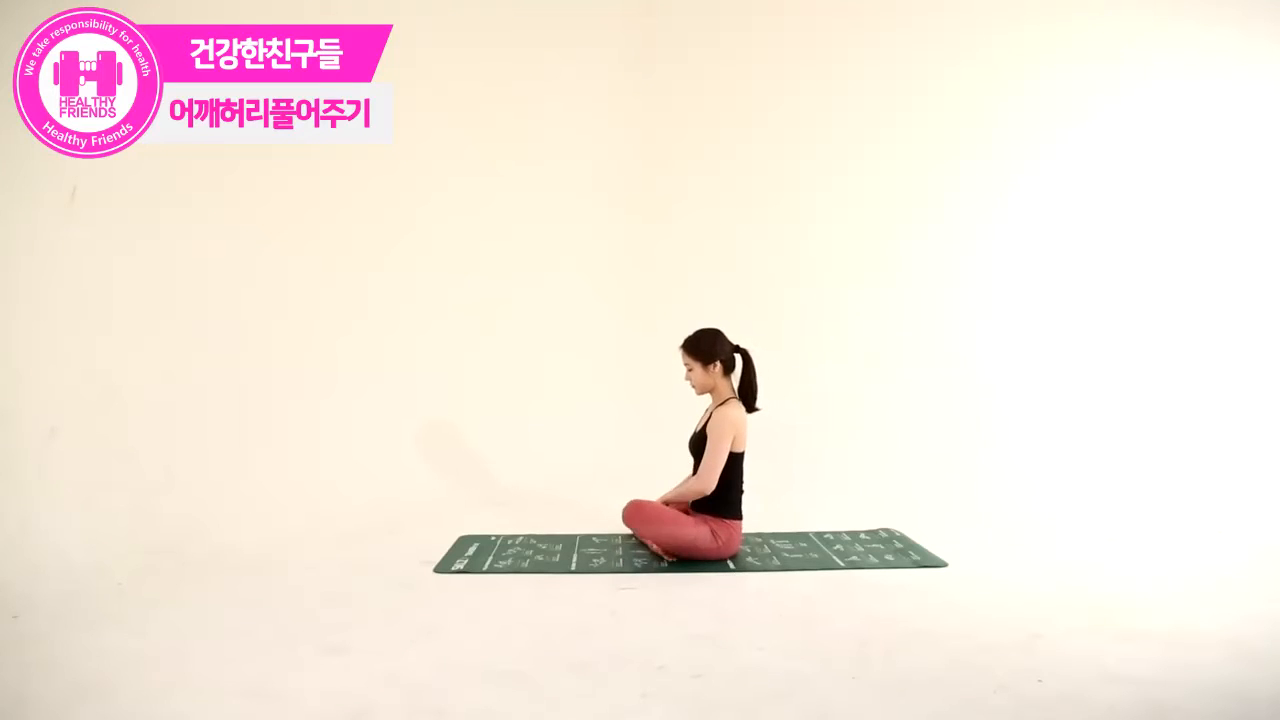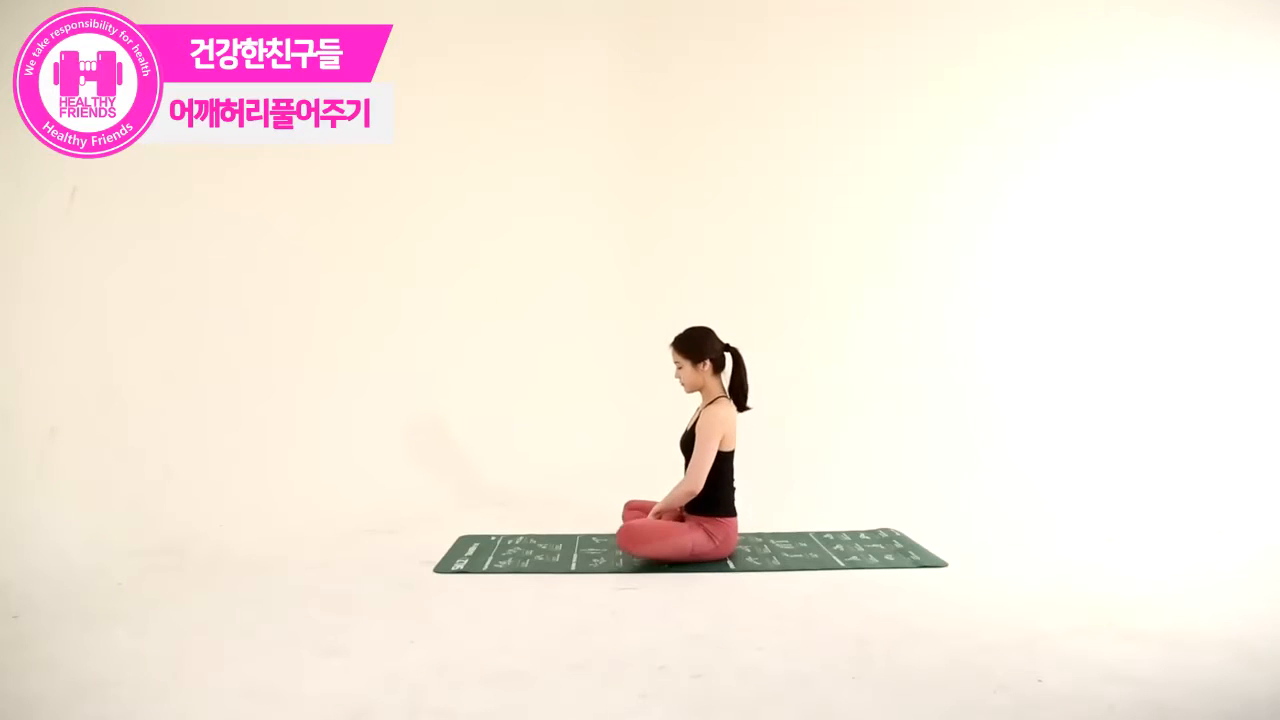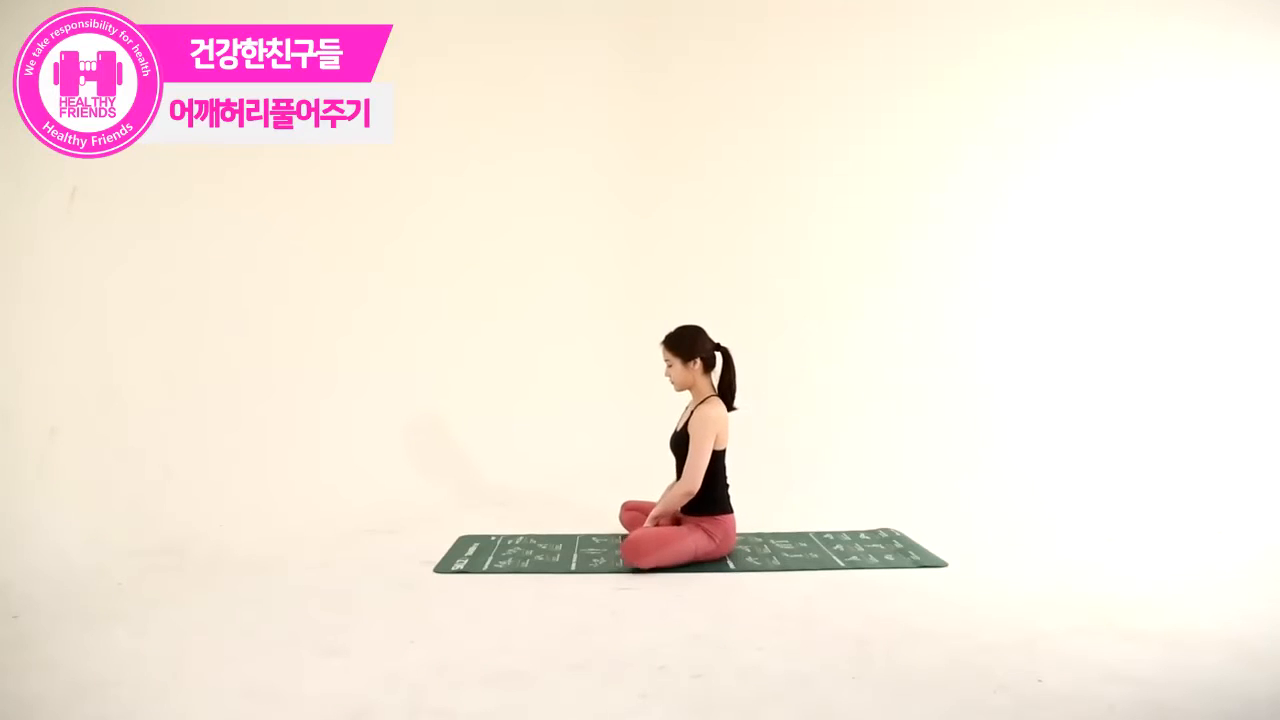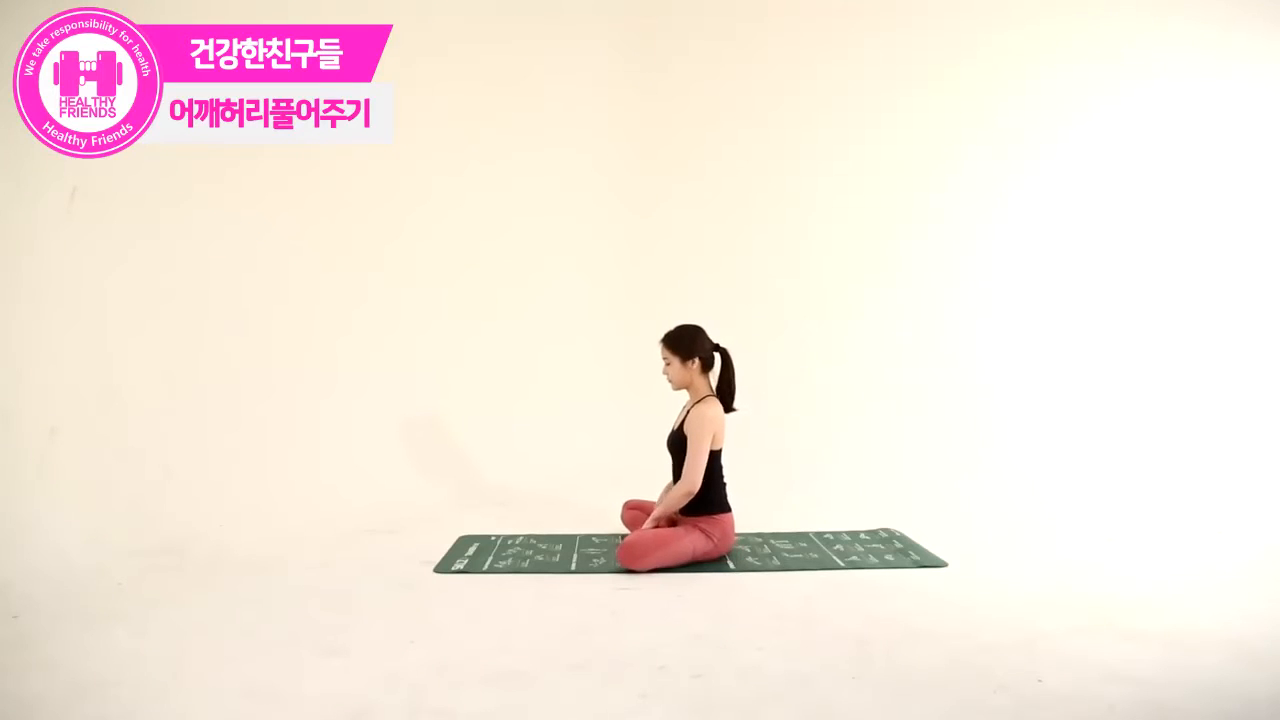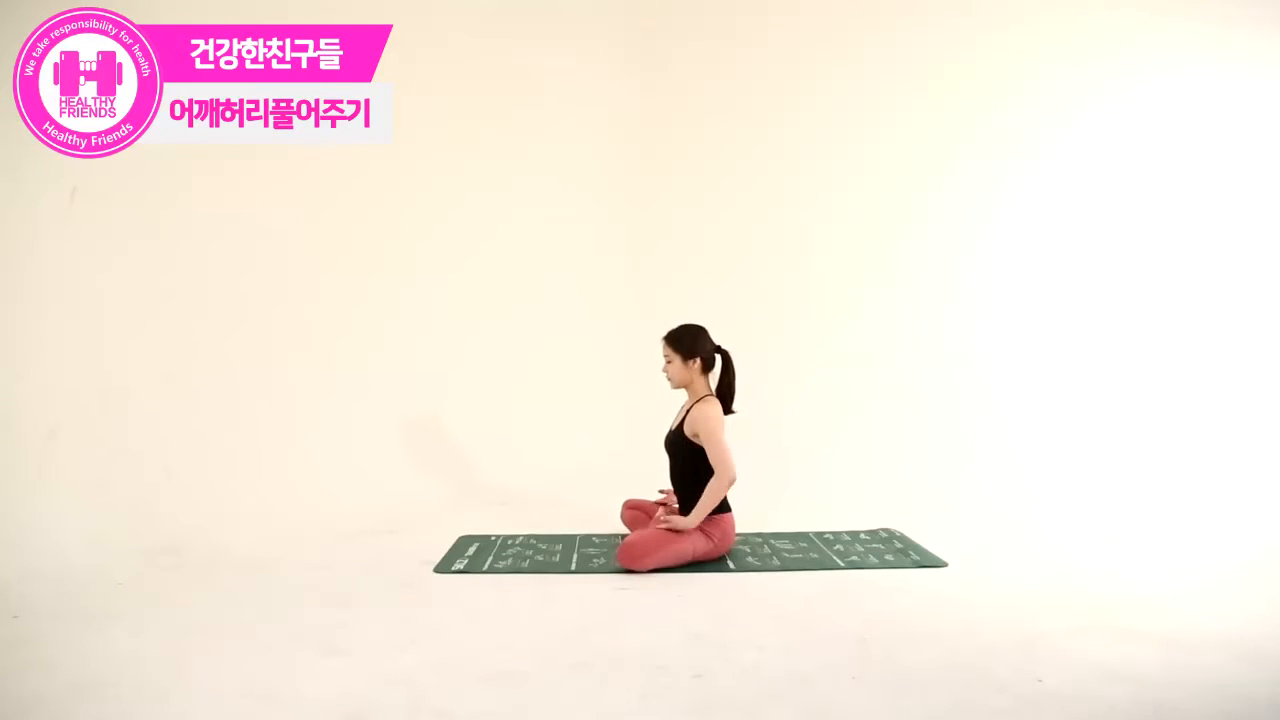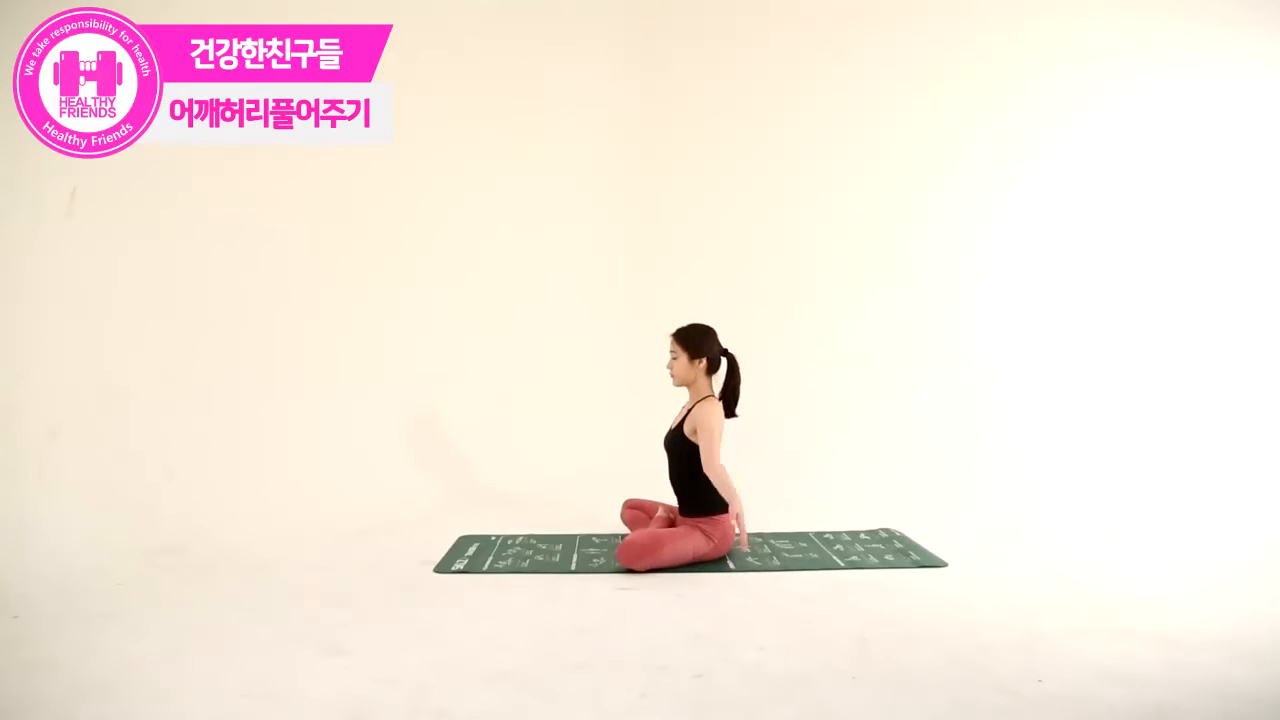
dt=0.3s
person 1, frame 1
left shoulder: (727, 414)
right shoulder: (717, 409)
left elbow: (705, 484)
left wrist: (665, 498)
right wrist: (672, 497)
left hip: (718, 532)
right hip: (703, 521)
left knee: (635, 512)
right knee: (639, 511)
person 1, frame 2
left shoulder: (716, 414)
right shoulder: (710, 408)
left elbow: (693, 485)
left wrist: (659, 508)
right wrist: (665, 508)
left hip: (714, 530)
right hip: (697, 518)
left knee: (629, 537)
right knee: (632, 509)
person 1, frame 3
left shoulder: (709, 413)
right shoulder: (697, 407)
left elbow: (690, 485)
left wrist: (656, 513)
right wrist: (661, 509)
left hip: (712, 529)
right hip: (693, 517)
left knee: (633, 550)
right knee: (629, 510)
person 1, frame 4
left shoulder: (705, 412)
right shoulder: (694, 406)
left elbow: (690, 485)
left wrist: (656, 513)
right wrist: (663, 507)
left hip: (710, 527)
right hip: (692, 517)
left knee: (630, 553)
right knee: (631, 508)
person 1, frame 5
left shoulder: (705, 411)
right shoulder: (693, 406)
left elbow: (726, 474)
left wrist: (691, 520)
right wrist: (679, 496)
left hip: (710, 528)
right hip: (693, 516)
left knee: (629, 553)
right knee: (631, 508)
person 1, frame 6
left shoulder: (708, 410)
right shoulder: (694, 406)
left elbow: (712, 464)
left wrist: (734, 503)
left hip: (710, 527)
right hip: (690, 516)
left knee: (629, 553)
right knee: (630, 507)
